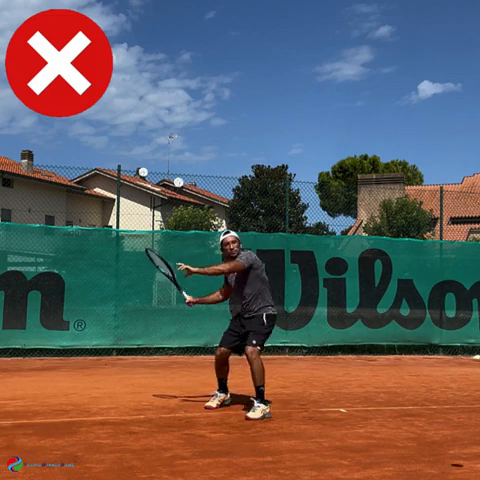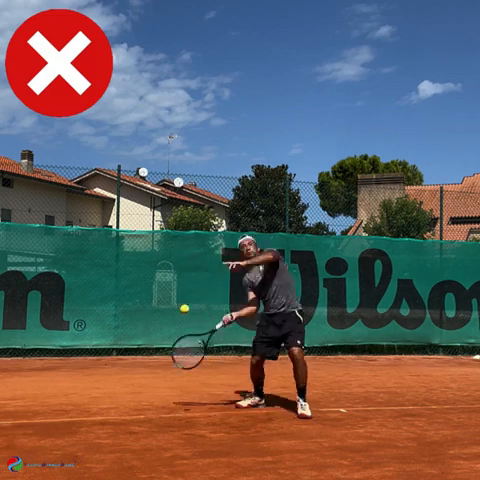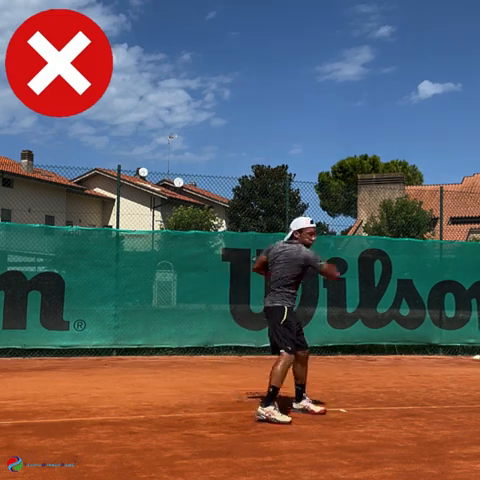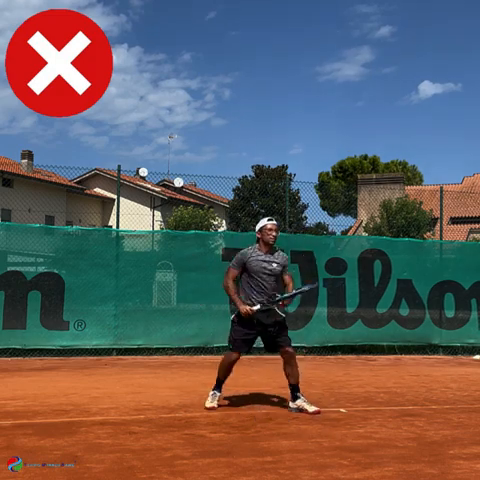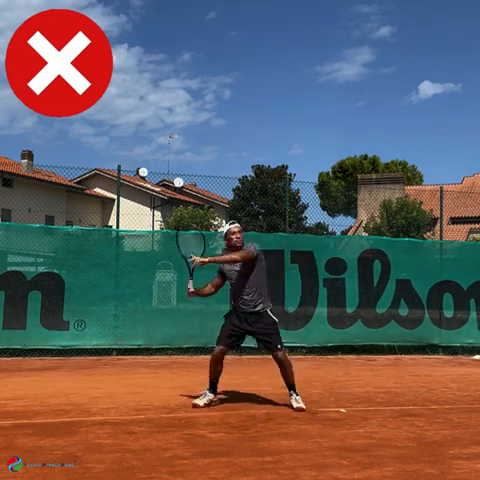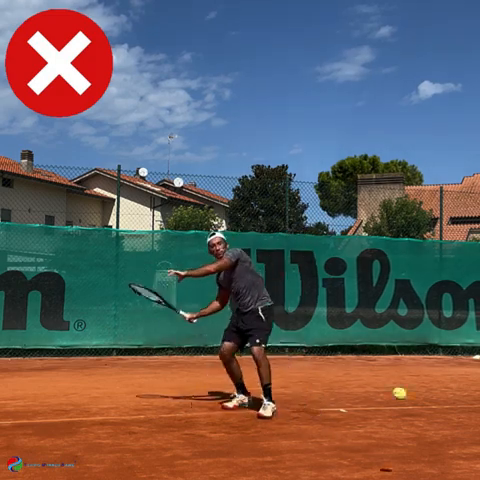
dt=0.7s
person 1, frame 1
left shoulder: (248, 257)
right shoulder: (230, 271)
left elbow: (223, 268)
right elbow: (223, 294)
left wrist: (196, 270)
right wrist: (196, 300)
left hip: (264, 315)
right hip: (244, 316)
left knee: (251, 352)
right knee: (221, 353)
left ankle: (261, 404)
right ankle: (222, 394)
person 1, frame 2
left shoulder: (270, 255)
right shoulder: (249, 278)
left elbow: (269, 257)
right elbow: (252, 307)
left wrist: (245, 263)
right wrist: (235, 315)
left hip: (291, 314)
right hip: (269, 319)
left knee: (296, 352)
right knee: (256, 360)
left ankle: (302, 401)
right ankle: (258, 396)
person 1, frame 3
left shoulder: (275, 247)
right shoulder: (306, 254)
left elbow: (257, 267)
right elbow: (334, 274)
right wrist: (323, 265)
left hip: (278, 308)
right hip: (280, 309)
left knee: (302, 352)
right knee: (288, 356)
left ankle: (300, 400)
right ankle: (266, 406)
person 1, frame 4
left shoulder: (282, 257)
right shoulder: (245, 254)
left elbow: (289, 284)
right elbow: (228, 281)
left wrist: (288, 296)
right wrist: (240, 304)
left hip: (271, 313)
right hip: (247, 315)
left knee: (288, 352)
right knee: (233, 355)
left ankle: (296, 399)
right ankle: (216, 391)
person 1, frame 5
left shoulder: (253, 249)
right shoulder: (225, 266)
left elbow: (237, 257)
right elbow: (213, 287)
left wrist: (207, 260)
right wrist: (196, 291)
left hip: (262, 314)
right hip: (238, 314)
left knee: (280, 355)
right knee: (218, 352)
left ankle: (293, 394)
right ankle: (211, 393)
person 1, frame 6
left shoulder: (235, 253)
right shoulder: (221, 276)
left elbow: (212, 268)
right elbow: (220, 302)
left wrist: (185, 274)
right wrist: (196, 315)
left hip: (259, 310)
right hip: (241, 313)
left knee: (257, 351)
right knee: (225, 352)
left ankle: (268, 401)
right ankle: (242, 395)
